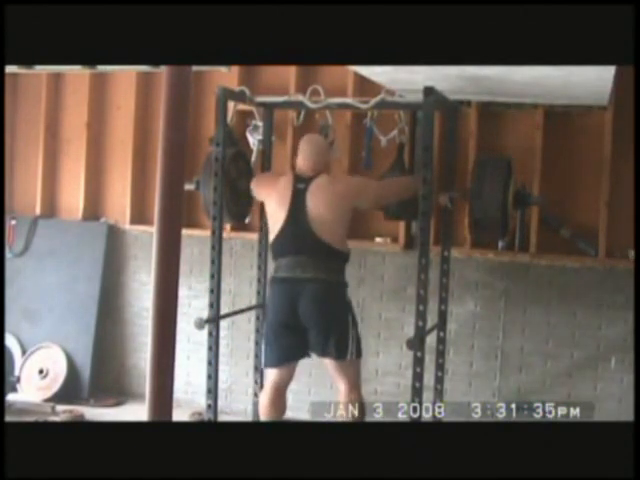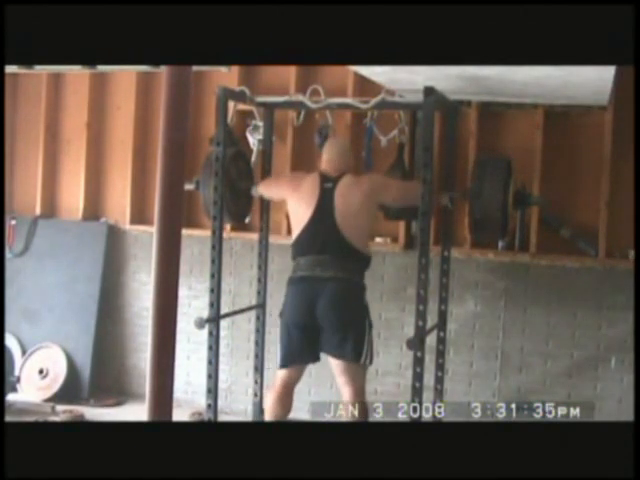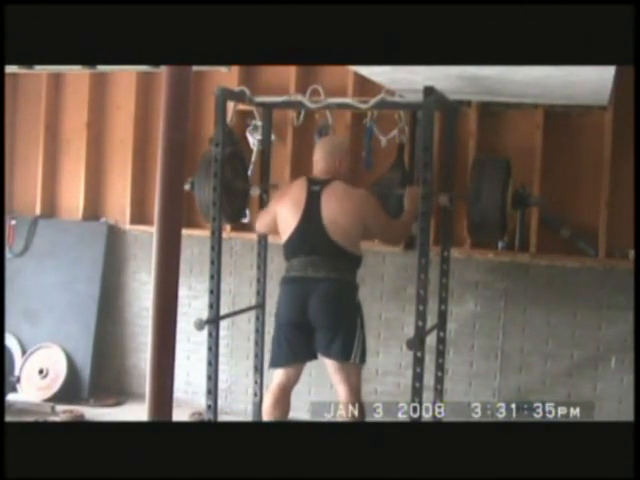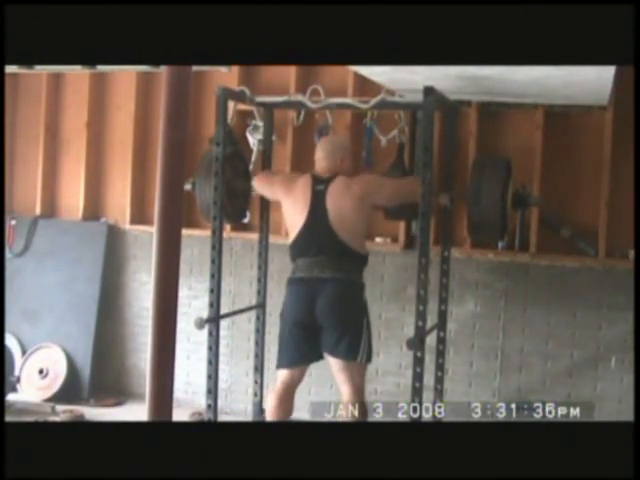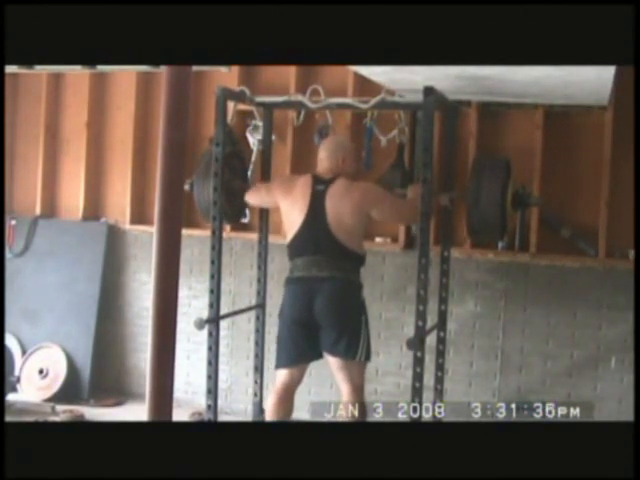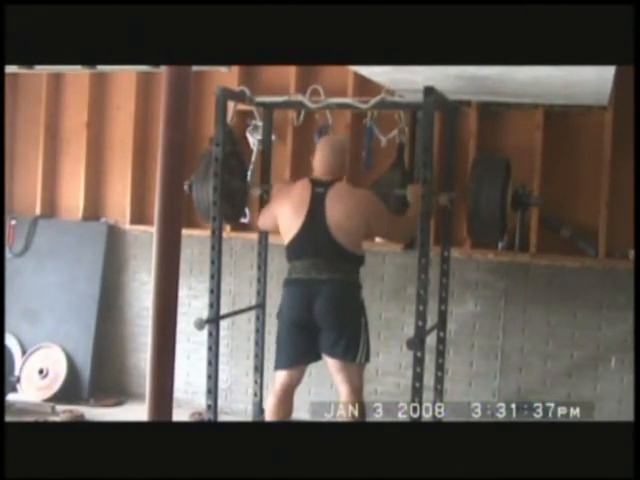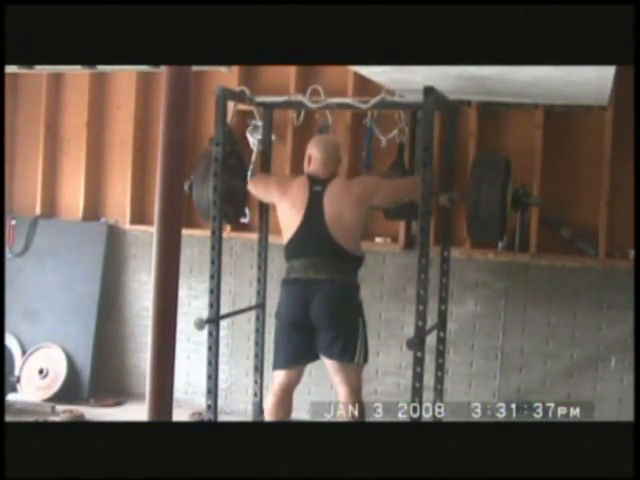
dt=0.4s
person 1, frame 1
left shoulder: (274, 187)
right shoulder: (342, 188)
left elbow: (255, 184)
right elbow: (395, 189)
right wrist: (418, 183)
left hip: (282, 292)
right hip: (325, 293)
left knee: (275, 381)
right knee: (348, 385)
person 1, frame 2
left shoulder: (298, 184)
right shoulder: (368, 187)
left elbow: (262, 187)
right elbow: (417, 192)
right wrist: (416, 191)
left hip: (300, 291)
right hip: (342, 294)
left knee: (284, 379)
right knee: (351, 389)
person 1, frame 3
left shoulder: (286, 194)
right shoulder: (357, 199)
left elbow: (261, 226)
right elbow: (396, 235)
right wrist: (412, 207)
left hip: (293, 293)
right hip: (335, 295)
left knee: (281, 381)
right knee: (348, 388)
person 1, frame 4
left shoulder: (292, 187)
right shoulder: (361, 189)
left elbow: (259, 179)
right elbow: (415, 188)
left hip: (299, 293)
right hip: (341, 295)
left knee: (285, 381)
right knee: (351, 387)
person 1, frame 5
left shoulder: (289, 188)
right shoulder: (361, 194)
left elbow: (251, 195)
right elbow: (412, 214)
right wrist: (417, 197)
left hip: (297, 292)
right hip: (341, 294)
left knee: (284, 381)
right knee: (350, 386)
person 1, frame 6
left shoulder: (287, 194)
right shoulder: (360, 200)
left elbow: (264, 223)
right elbow: (403, 232)
right wrist: (416, 202)
left hip: (296, 294)
right hip: (339, 296)
left knee: (283, 382)
right knee: (349, 387)
person 1, frame 7
left shoulder: (286, 189)
right shoulder: (359, 191)
left elbow: (253, 183)
right elbow: (415, 188)
left hip: (294, 294)
right hip: (338, 295)
left knee: (282, 382)
right knee: (348, 387)
